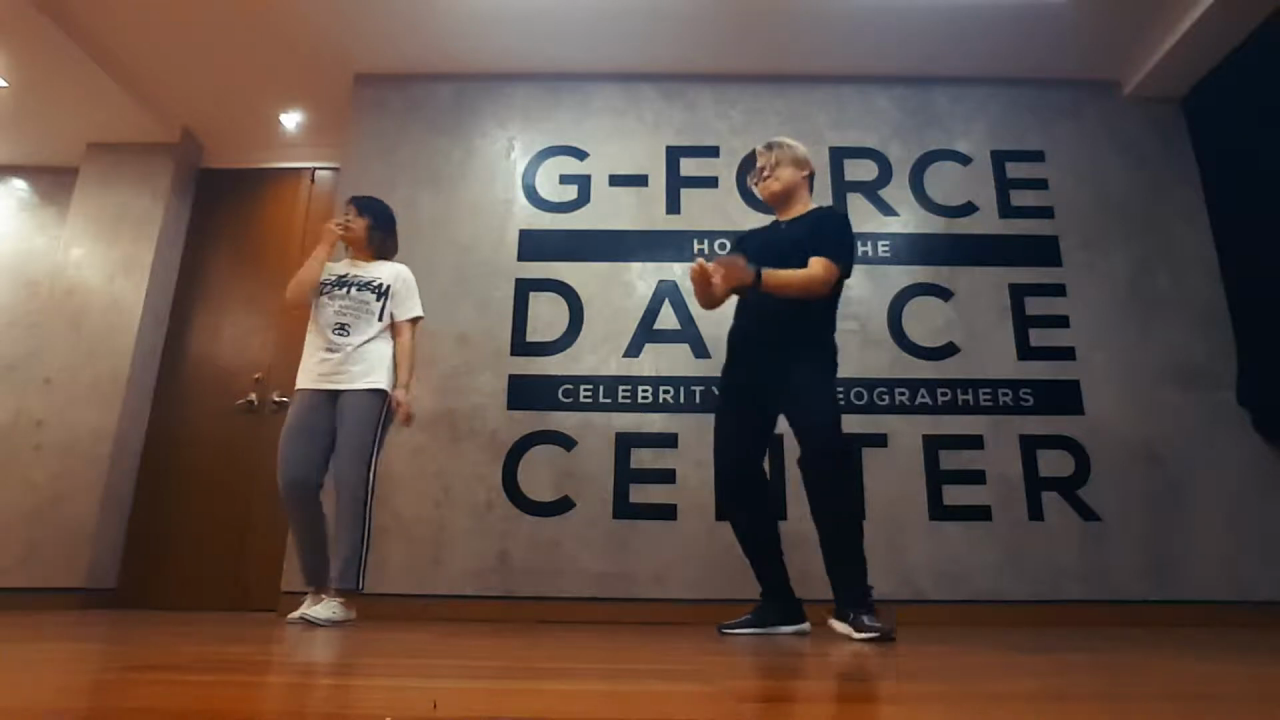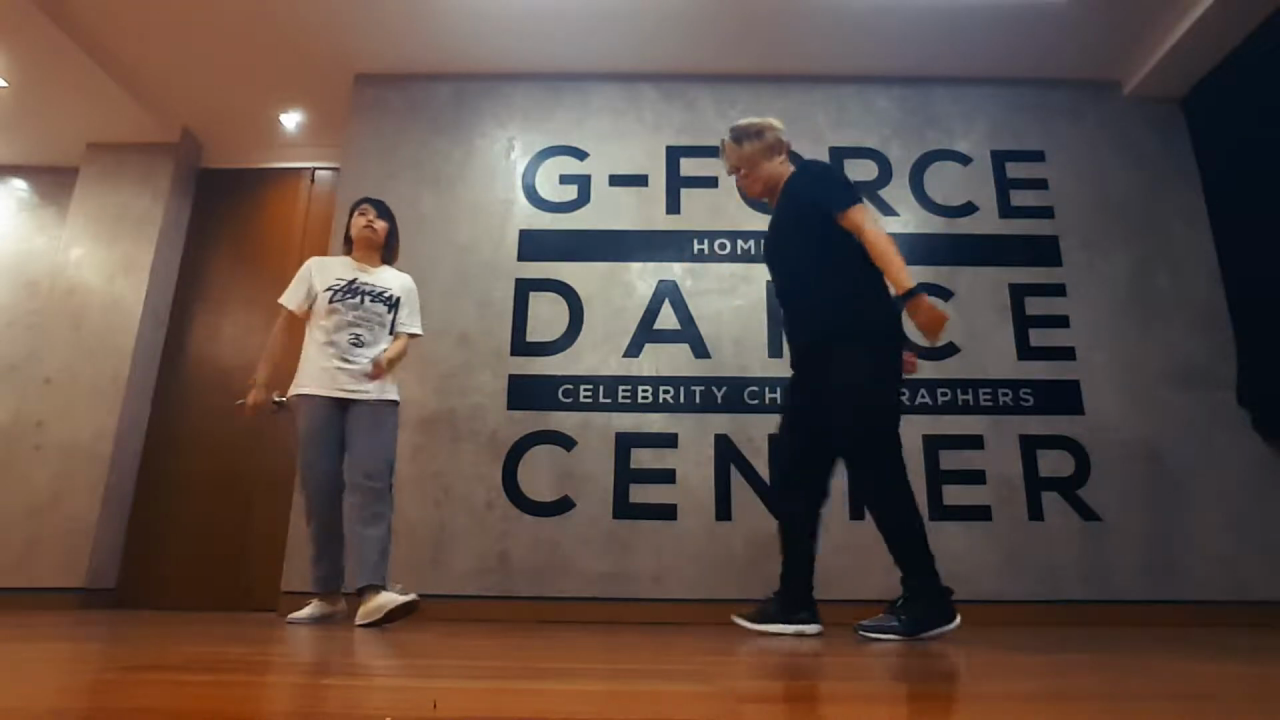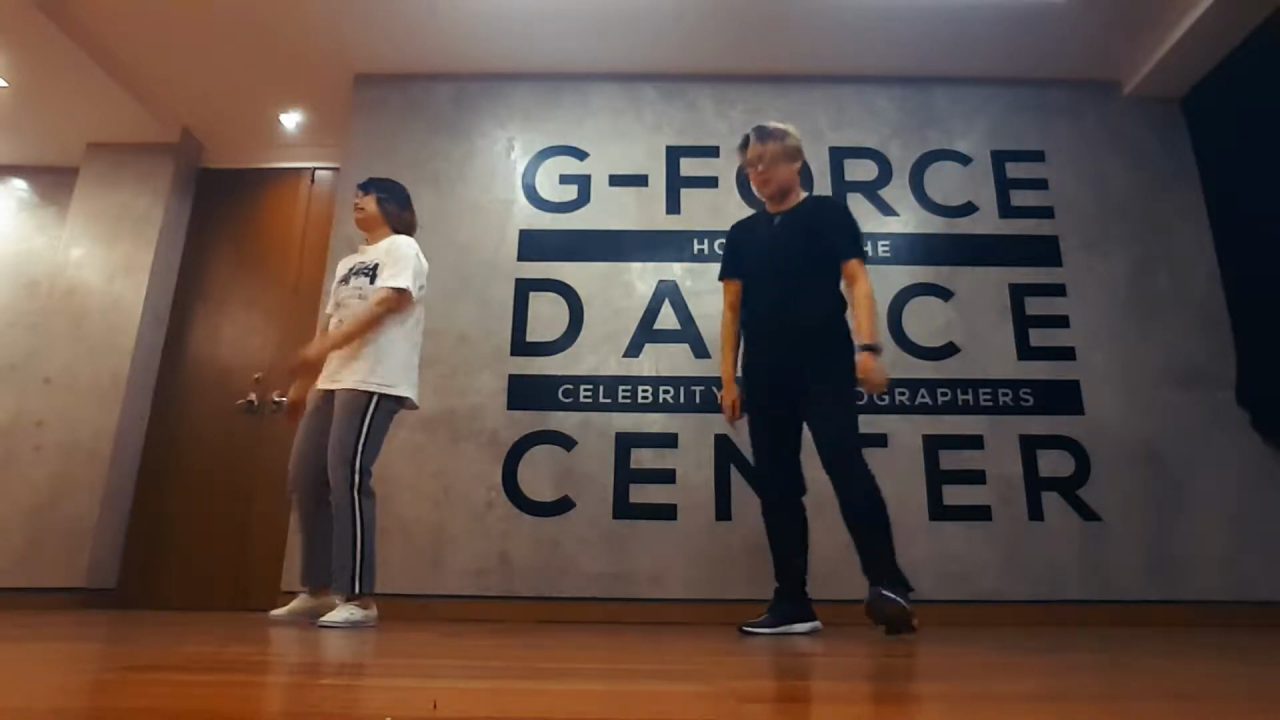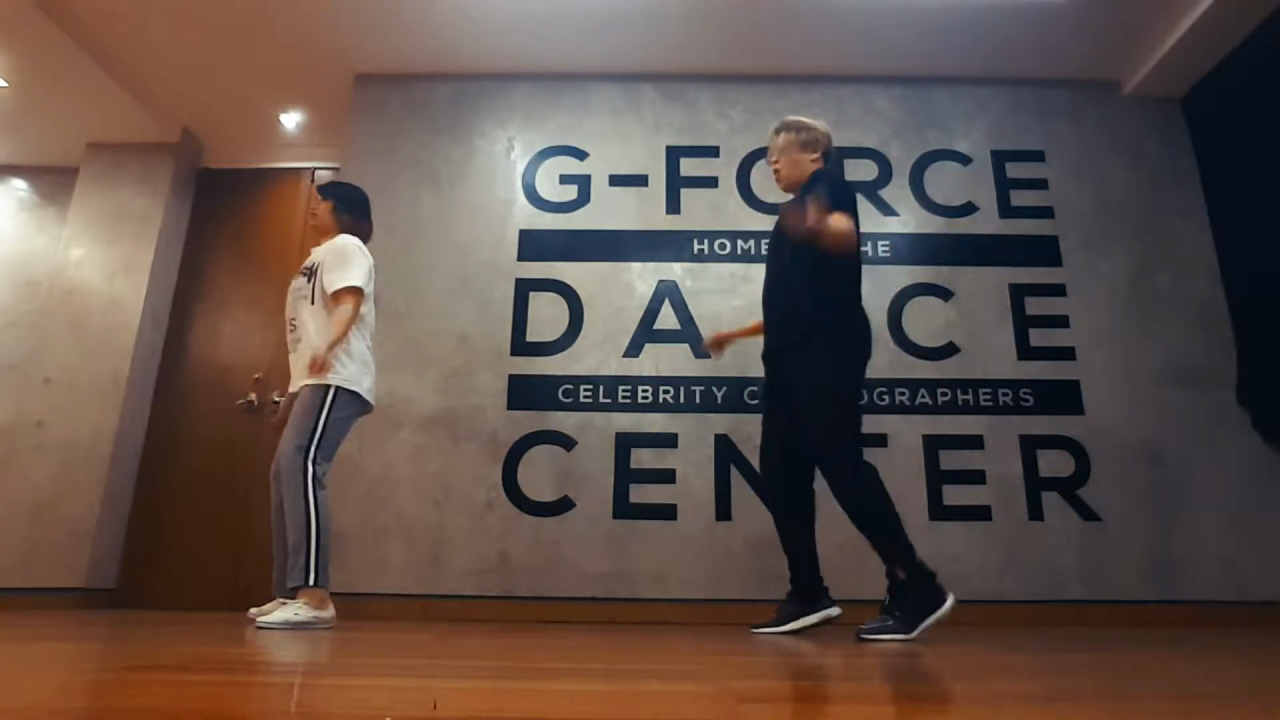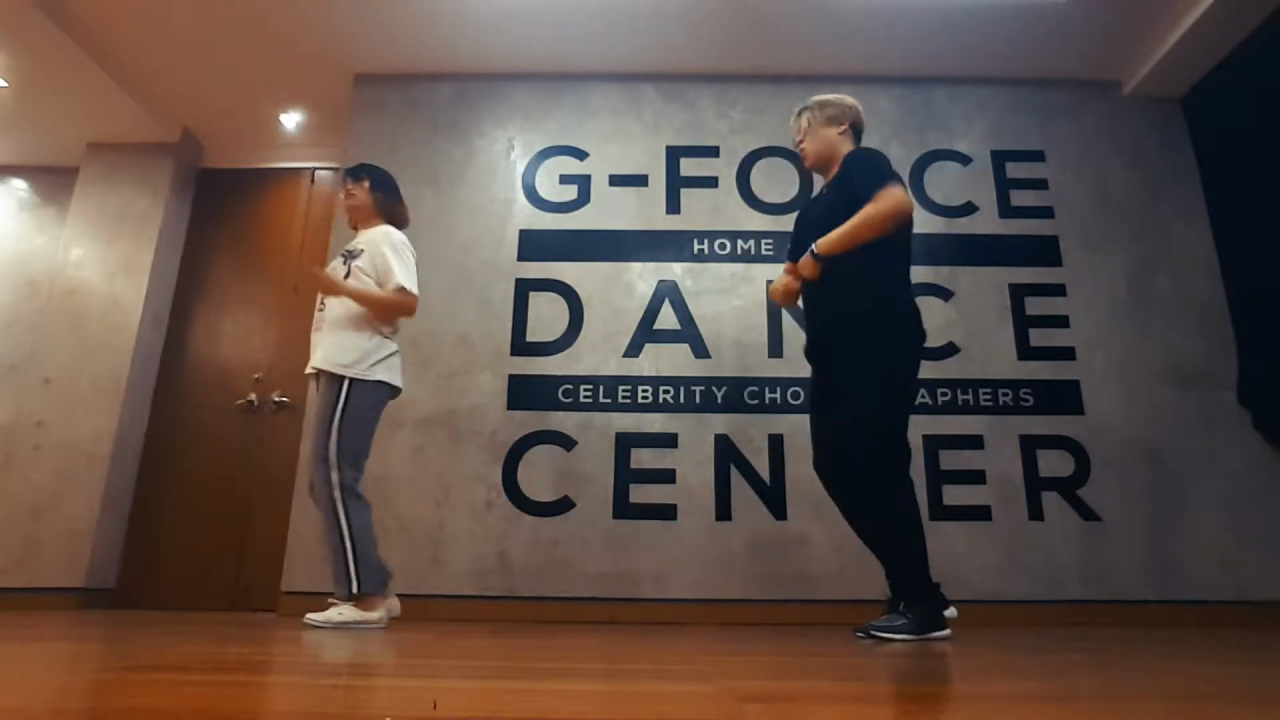
dt=1s
person 1, frame 1
left shoulder: (828, 221)
right shoulder: (754, 239)
left elbow: (819, 279)
right elbow: (710, 297)
left wrist: (754, 277)
right wrist: (703, 277)
left hip: (805, 360)
right hip: (744, 365)
left knee: (825, 452)
right knee: (734, 476)
left ankle: (852, 602)
right ankle: (779, 603)
person 1, frame 2
left shoulder: (813, 181)
right shoulder: (779, 226)
left elbow: (865, 225)
left wrist: (907, 290)
right wrist: (889, 356)
left hip: (859, 345)
right hip: (814, 358)
left knee: (872, 461)
right knee: (795, 469)
left ankle: (927, 601)
right ankle: (795, 601)
person 1, frame 3
left shoulder: (827, 213)
right shoulder: (743, 233)
left elbow: (855, 281)
right elbow: (733, 307)
left wrist: (867, 347)
right wrist: (728, 377)
left hip: (825, 362)
right hip: (765, 372)
left knee: (842, 460)
right knee: (776, 483)
left ankle: (888, 584)
right ankle: (793, 603)
person 1, frame 4
left shoulder: (823, 198)
right shoulder: (790, 220)
left elbow: (847, 234)
left wrist: (817, 227)
right wrist: (739, 332)
left hip: (828, 351)
right hip: (788, 358)
left knee: (839, 463)
right knee: (781, 474)
left ankle: (915, 585)
right ankle: (808, 595)
person 1, frame 5
left shoulder: (863, 163)
right shoulder: (815, 206)
left elbow: (898, 206)
right elbow: (808, 273)
left wrist: (818, 251)
right wrist: (789, 282)
left hip: (879, 339)
right hip: (831, 346)
left knee: (879, 465)
right knee: (836, 467)
left ankle: (922, 605)
right ankle: (913, 595)
person 2, frame 1
left shoulder: (397, 274)
right shoulder: (324, 269)
left elbow: (404, 334)
right elbow: (294, 297)
left wrist: (403, 387)
right wrist: (324, 246)
left hip: (367, 385)
right hip: (313, 384)
left knee: (352, 482)
right knee: (295, 481)
left ankle: (341, 595)
right ankle: (318, 588)
person 2, frame 2
left shoulder: (403, 284)
right shoulder: (317, 269)
left elbow: (404, 339)
right elbow: (285, 323)
left wrist: (389, 359)
right wrist: (260, 381)
left hip: (376, 394)
right hip: (318, 391)
left knee: (372, 484)
right knee: (320, 490)
left ankle: (373, 593)
right ankle: (328, 594)
person 2, frame 3
left shoulder: (401, 247)
right shoulder: (347, 264)
left elbow: (384, 307)
left wrist: (322, 345)
right wrist: (303, 382)
left hip: (375, 381)
right hip: (334, 380)
left knee: (347, 478)
right knee: (305, 478)
left ankle: (360, 598)
right ankle: (319, 589)
person 2, frame 4
left shoulder: (345, 247)
right shoulder: (321, 257)
left elbow: (349, 305)
left wrist: (327, 348)
right wrist: (293, 396)
left hip: (335, 381)
right hip: (314, 382)
left knee: (301, 469)
right knee: (284, 475)
left ankle: (314, 596)
right ankle: (292, 592)
person 2, frame 5
left shoulder: (387, 238)
right shoulder: (356, 246)
left elbow: (406, 303)
left wrist: (345, 289)
left hip: (361, 374)
right hip: (339, 371)
left knee: (337, 478)
right knee: (334, 483)
left ankle: (365, 598)
right ankle: (375, 593)
